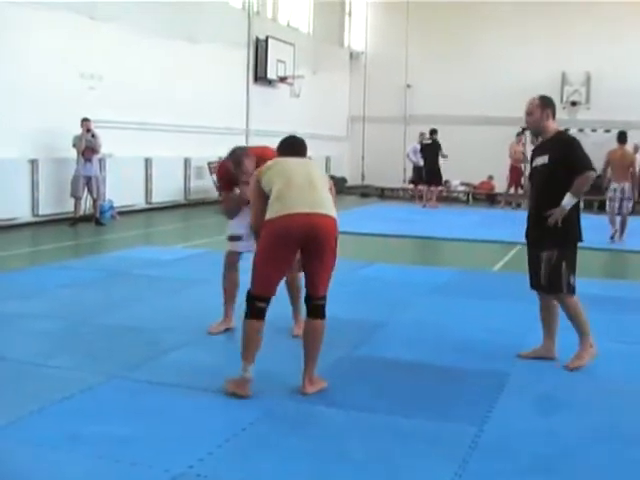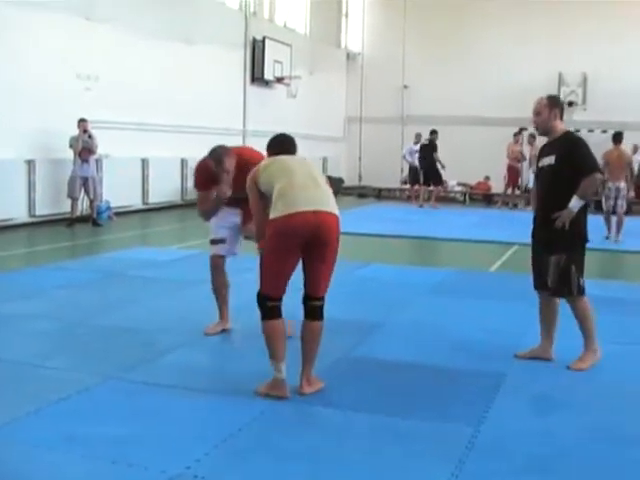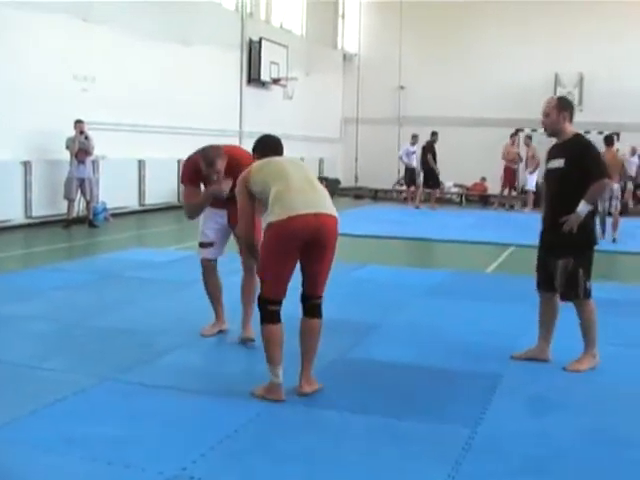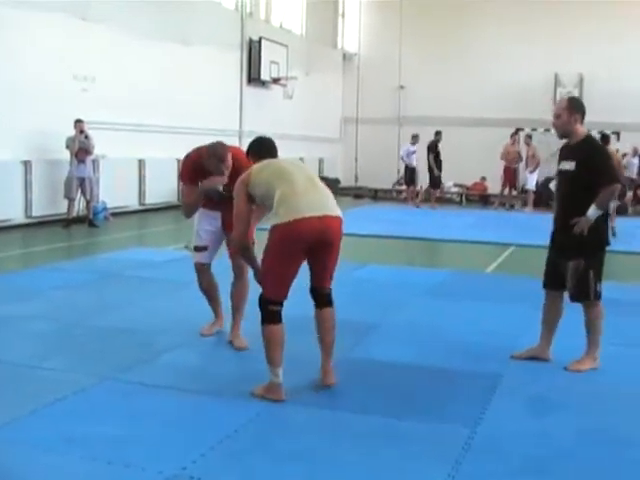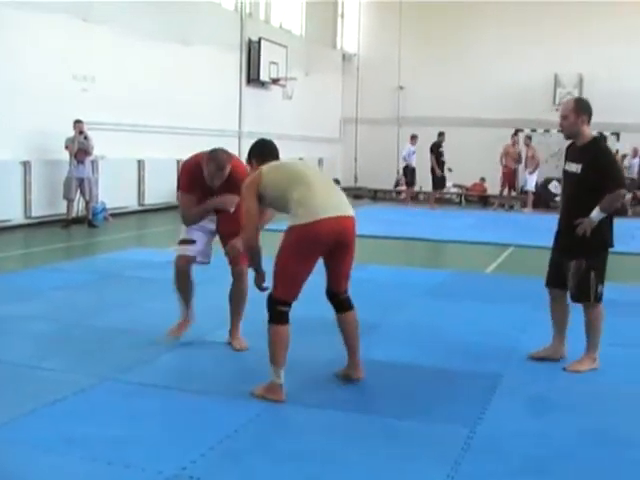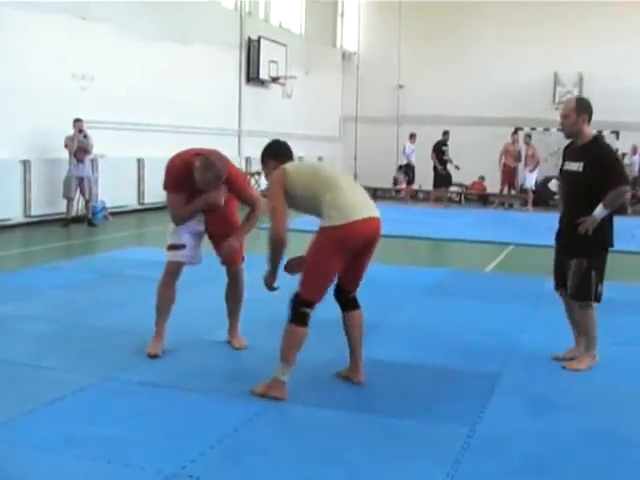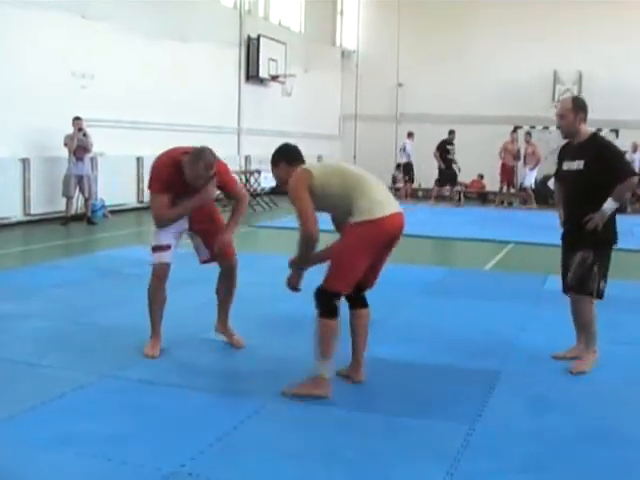
dt=0.2s
person 1, frame 1
left shoulder: (566, 143)
right shoulder: (538, 149)
left elbow: (587, 174)
left wrist: (565, 206)
left hip: (560, 230)
right hip: (538, 229)
left knee: (561, 291)
right knee: (543, 290)
left ankle: (587, 344)
right ankle: (548, 346)
person 1, frame 2
left shoulder: (573, 144)
right shoulder: (545, 149)
left elbow: (594, 176)
left wrist: (573, 208)
left hip: (567, 233)
right hip: (543, 230)
left knee: (572, 292)
right knee: (545, 291)
left ankle: (591, 349)
right ankle: (545, 347)
person 1, frame 3
left shoulder: (583, 147)
right shoulder: (554, 150)
left elbow: (602, 181)
left wrist: (581, 213)
left hip: (575, 236)
right hip: (551, 233)
left knee: (580, 296)
right knee: (547, 292)
left ankle: (590, 353)
right ankle: (542, 348)
person 1, frame 4
left shoulder: (594, 150)
right shoulder: (565, 150)
left elbow: (612, 186)
left wrist: (591, 217)
left hip: (586, 237)
right hip: (563, 234)
left knee: (589, 298)
right knee: (553, 290)
left ankle: (592, 355)
right ankle: (543, 347)
person 1, frame 5
left shoulder: (600, 153)
right shoulder: (571, 149)
left elbow: (618, 192)
left wrist: (593, 218)
right wrist: (564, 214)
left hip: (590, 237)
right hip: (566, 233)
left knee: (589, 298)
right knee: (556, 289)
left ankle: (591, 355)
right ankle: (557, 346)
person 1, frame 6
left shoulder: (602, 152)
right shoulder: (569, 149)
left elbow: (621, 188)
left wrist: (596, 216)
right wrist: (563, 211)
left hip: (590, 236)
right hip: (567, 232)
left knee: (584, 297)
right knee: (564, 290)
left ankle: (590, 353)
right ankle: (580, 344)
person 1, frame 7
left shoulder: (602, 148)
right shoulder: (565, 150)
left wrist: (605, 211)
left hip: (596, 233)
right hip: (573, 231)
left knee: (582, 292)
right knee: (574, 291)
left ankle: (590, 350)
right ankle: (581, 345)
person 2, frame 1
left shoulder: (264, 170)
right shoulder: (320, 172)
left elbow: (257, 226)
right elbow: (332, 227)
left wrist: (270, 256)
right wrist: (307, 260)
left hip: (283, 220)
right hip: (323, 220)
left knee: (258, 299)
right knee: (317, 302)
left ankle: (244, 379)
right ankle: (310, 378)
person 2, frame 2
left shoulder: (258, 171)
right shoulder: (312, 166)
left elbow: (260, 229)
left wrist: (273, 255)
left hip: (287, 218)
right hip: (327, 217)
left knee: (269, 299)
right knee: (315, 302)
left ankle: (279, 381)
right ankle: (307, 379)
person 2, frame 3
left shoulder: (248, 175)
right shoulder: (301, 165)
left elbow: (246, 234)
left wrist: (261, 264)
left hip: (287, 221)
right hip: (326, 218)
left knee: (269, 304)
right knee: (313, 301)
left ankle: (275, 385)
right ankle: (306, 378)
person 2, frame 4
left shoulder: (246, 178)
right shoulder: (298, 166)
left elbow: (239, 238)
left wrist: (256, 268)
left hip: (292, 222)
right hip: (331, 218)
left knee: (271, 304)
right knee: (322, 293)
left ankle: (276, 385)
right ankle: (327, 370)
person 2, frame 5
left shoulder: (253, 181)
right shoulder: (300, 167)
left elbow: (250, 240)
left wrist: (258, 272)
right wrist: (296, 263)
left hip: (311, 223)
right hip: (346, 218)
left knee: (279, 304)
right knee: (339, 294)
left ankle: (276, 385)
right ankle: (354, 366)
person 2, frame 6
left shoulder: (277, 179)
right shoulder: (313, 171)
left elbow: (279, 234)
left wrist: (272, 271)
right wrist: (307, 261)
left hip: (344, 224)
right hip: (372, 219)
left knee: (303, 303)
right knee: (346, 295)
left ankle: (278, 383)
right ankle: (356, 368)
person 2, frame 7
left shoulder: (297, 180)
right shoulder: (326, 173)
left elbow: (310, 232)
right elbow: (349, 237)
left wrist: (297, 270)
right wrist: (309, 261)
left hip: (372, 219)
right hip: (394, 214)
left knee: (328, 295)
right knee: (356, 292)
left ankle: (321, 380)
right ankle: (356, 367)
person 3, frame 1
left shoulder: (271, 160)
right shoulder: (224, 170)
right elbow: (229, 213)
right wrist: (241, 197)
right hip: (244, 206)
left knee: (290, 261)
right knee: (231, 258)
left ankle: (298, 318)
right ankle: (228, 318)
person 3, frame 2
left shoulder: (252, 161)
right shoulder: (203, 169)
right elbow: (204, 213)
right wrist: (218, 198)
right hip: (226, 208)
right knee: (216, 261)
right ankle: (224, 319)
person 3, frame 3
left shoulder: (242, 160)
right shoulder: (191, 165)
right elbow: (190, 212)
right wrist: (210, 194)
right hip: (213, 208)
left knee: (249, 263)
right knee: (207, 264)
left ankle: (247, 326)
right ankle: (220, 320)
person 3, frame 4
left shoulder: (242, 161)
right shoulder: (192, 161)
right elbow: (187, 211)
right wrist: (203, 189)
right hip: (209, 209)
left knee: (240, 266)
right knee: (201, 266)
left ankle: (236, 330)
right ankle: (218, 318)
person 3, frame 5
left shoulder: (239, 173)
right shoulder: (190, 168)
right elbow: (187, 218)
right wrist: (212, 203)
left hip: (233, 213)
right hip: (202, 214)
left knee: (240, 272)
right knee: (182, 263)
left ankle: (235, 332)
right ankle: (186, 316)
person 3, frame 6
left shoulder: (232, 173)
right shoulder: (177, 166)
left elbow: (258, 205)
right elbow: (177, 217)
left wrist: (237, 237)
right wrist: (203, 200)
left hip: (222, 211)
right hip: (188, 214)
left knee: (235, 271)
right knee: (172, 269)
left ankle: (234, 332)
right ankle: (159, 335)
person 3, frame 7
left shoulder: (217, 168)
right shoulder: (164, 166)
left elbow: (242, 198)
right elbow: (160, 219)
left wrist: (227, 232)
right wrist: (195, 202)
left hip: (201, 207)
right hip: (169, 215)
left knee: (229, 263)
right knee: (159, 271)
left ankle: (223, 324)
right ankle: (155, 336)
